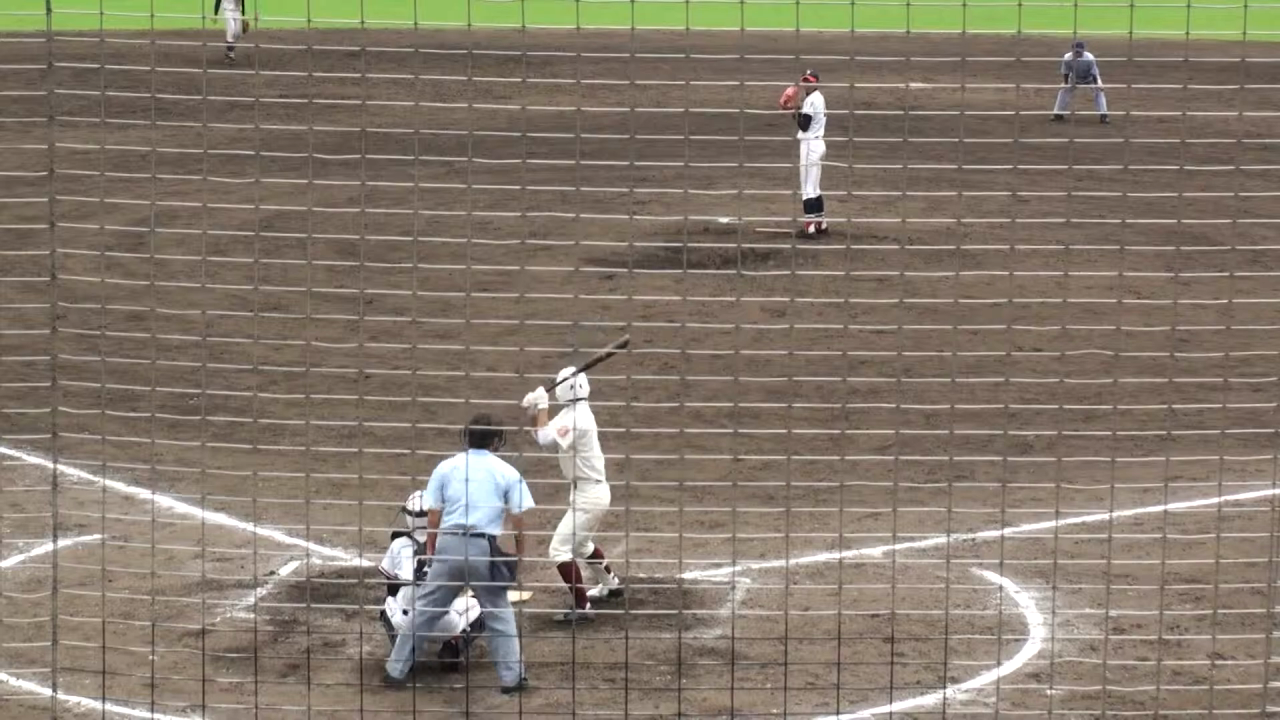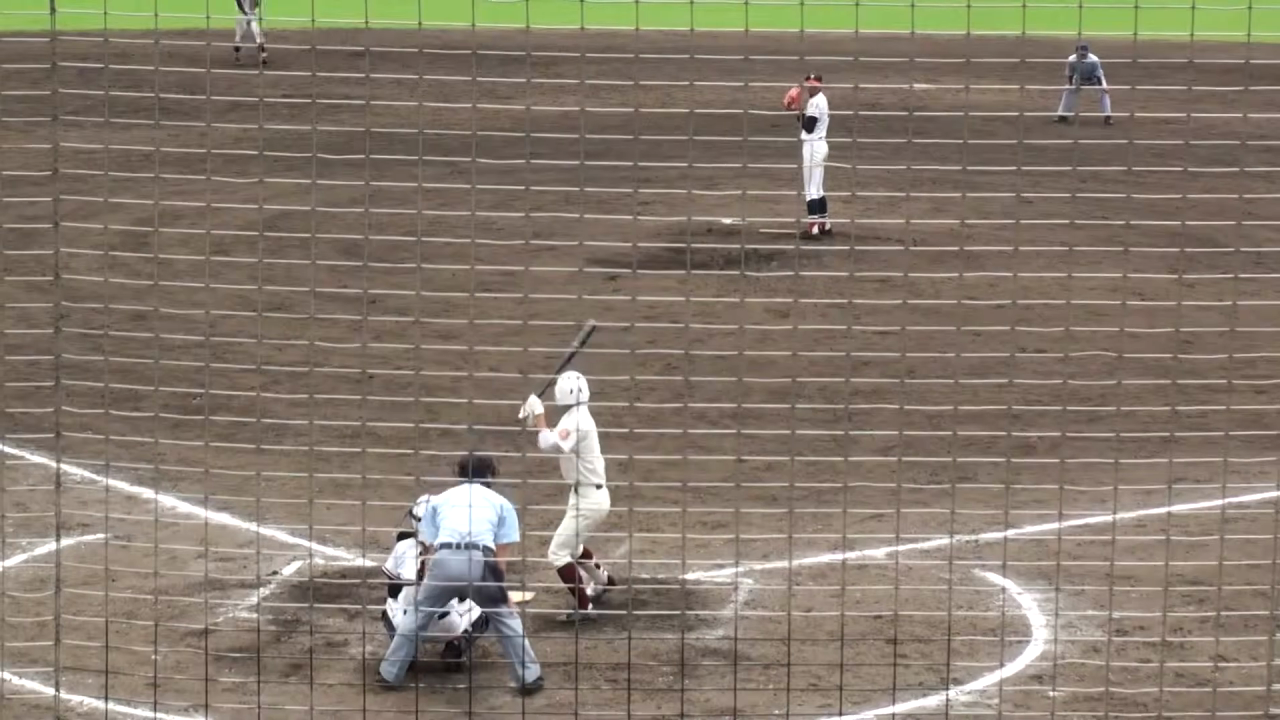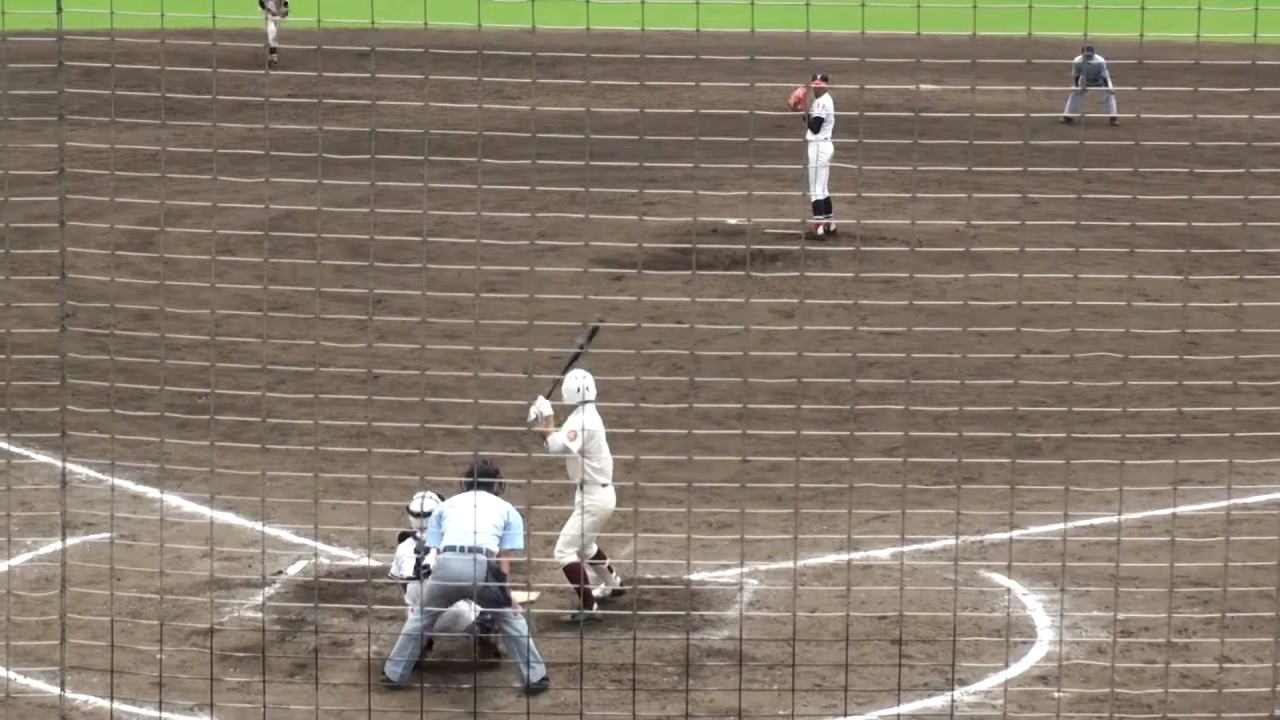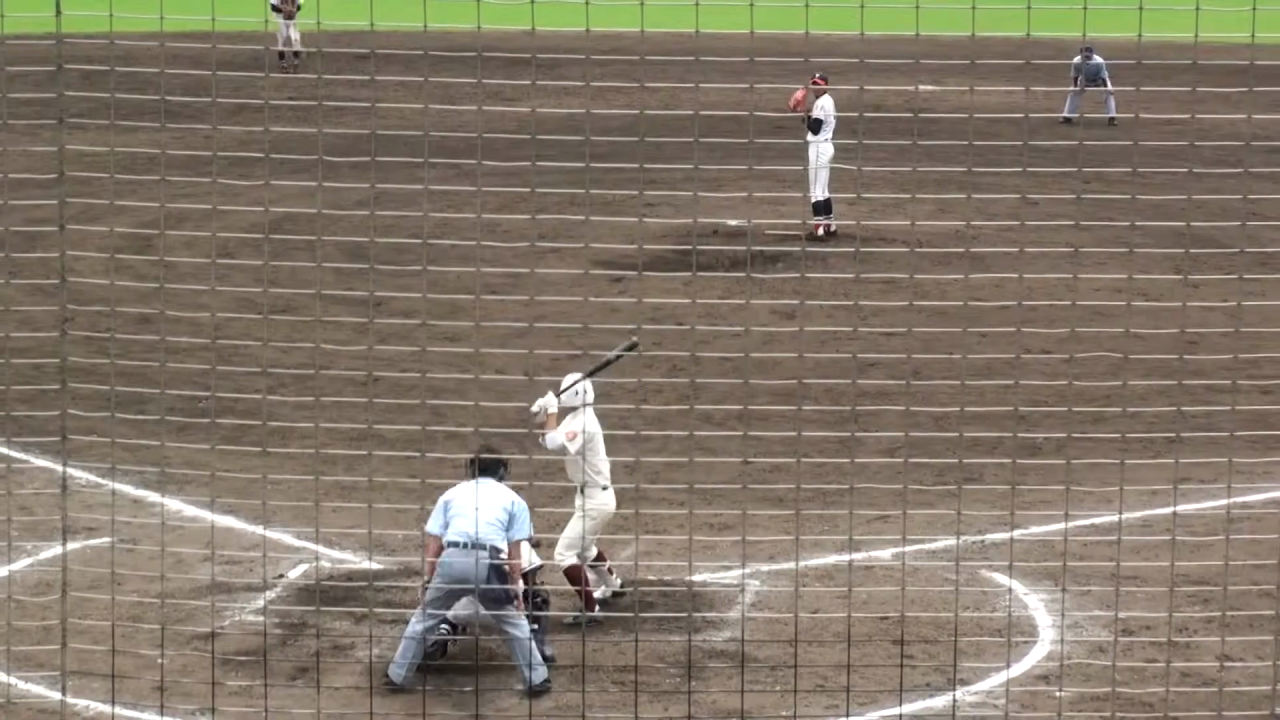
dt=0.5s
person 1, frame 1
left shoulder: (576, 416)
right shoulder: (574, 412)
left elbow: (545, 439)
right elbow: (542, 433)
left wrist: (542, 406)
right wrist: (535, 409)
left hip: (588, 494)
right hip: (591, 490)
left knee: (560, 549)
right knee: (581, 543)
left ankle: (582, 607)
right ankle: (611, 584)
person 1, frame 2
left shoulder: (577, 420)
right shoulder: (575, 417)
left elbow: (547, 443)
right elbow: (553, 443)
left wrist: (539, 413)
right wrist: (533, 420)
left hip: (588, 498)
right hip: (589, 495)
left knee: (558, 553)
right knee: (571, 545)
left ankle: (584, 608)
right ankle: (602, 580)
person 1, frame 3
left shoulder: (584, 420)
right shoulder: (583, 415)
left elbow: (556, 446)
right elbow: (559, 442)
left wrist: (548, 415)
right wrist: (541, 422)
left hip: (593, 496)
right hip: (597, 493)
left knee: (565, 551)
right knee: (584, 545)
left ankle: (589, 608)
right ankle: (613, 585)
person 1, frame 4
left shoulder: (583, 423)
right shoulder: (575, 418)
left elbow: (554, 444)
right elbow: (550, 440)
left wrist: (551, 412)
right wrist: (543, 417)
left hip: (594, 500)
right hip: (592, 496)
left knee: (564, 554)
right knee: (584, 547)
left ankle: (590, 610)
right ankle: (613, 586)
person 2, frame 1
left shoulder: (446, 467)
right shoulder: (507, 471)
left elbow: (433, 514)
right elbow: (517, 517)
left wrist: (431, 546)
right wrist: (519, 551)
left hip: (448, 545)
right hip: (483, 547)
left knee: (425, 608)
right knee: (499, 613)
left ankle: (396, 670)
right ankle: (512, 677)
person 2, frame 2
left shoulder: (439, 499)
right shoulder: (500, 502)
right elbow: (502, 551)
left wrist: (428, 579)
right wrist: (499, 587)
left hip: (444, 560)
right hip: (479, 562)
left knee: (417, 617)
right knee: (506, 618)
left ankle: (390, 675)
right ankle: (529, 678)
person 2, frame 3
left shoulder: (446, 505)
right shoulder: (507, 509)
right elbow: (503, 558)
right wrist: (505, 591)
left hip: (447, 563)
right hip: (482, 565)
left knee: (420, 617)
right knee: (511, 619)
left ankle: (394, 674)
right ankle: (535, 678)
person 2, frame 4
left shoulder: (452, 493)
right shoulder: (512, 498)
left elbow: (433, 538)
right elbow: (514, 546)
left wrist: (429, 576)
right wrist: (513, 584)
left hip: (452, 559)
right hip: (488, 562)
left knee: (425, 617)
right knee: (513, 620)
left ankle: (397, 675)
right ankle: (537, 679)
